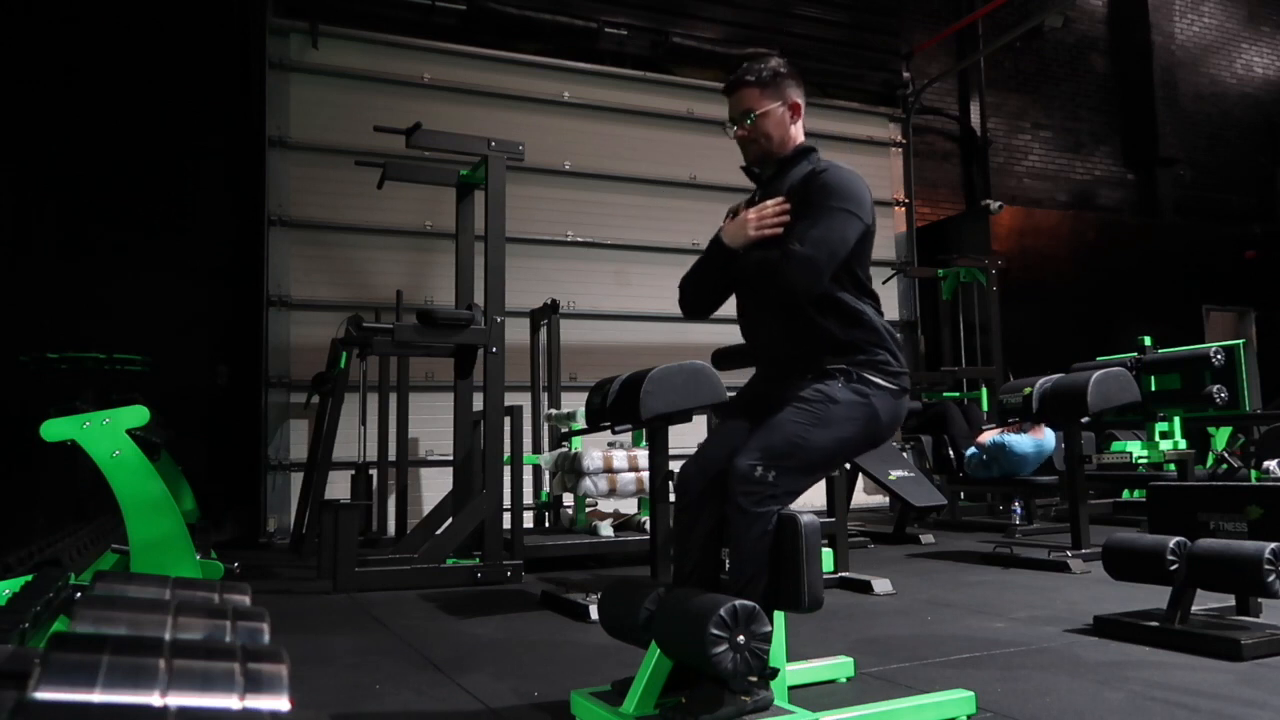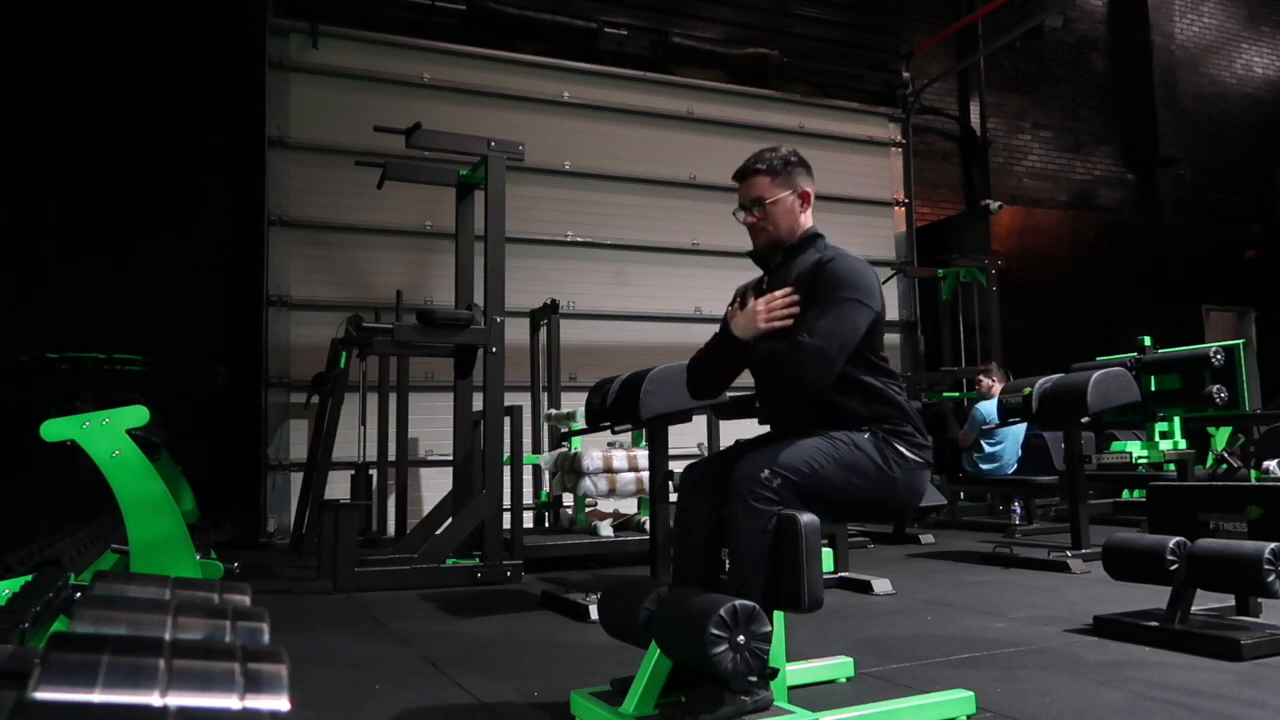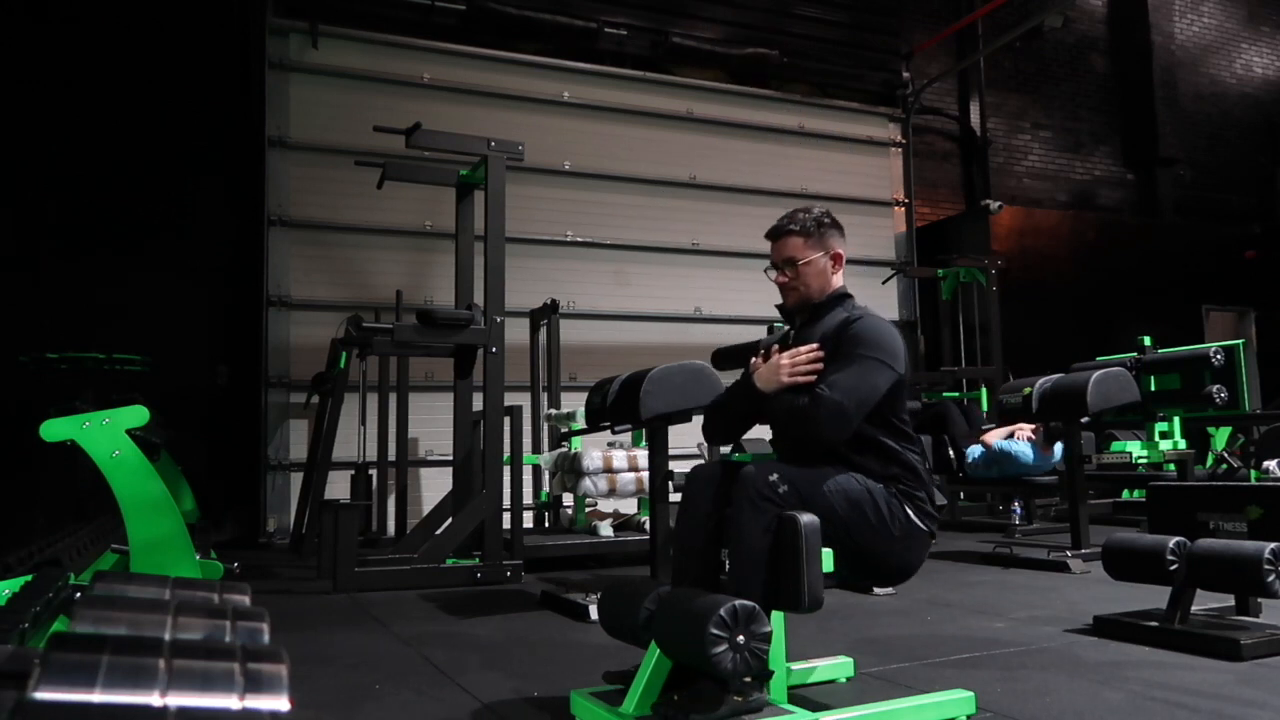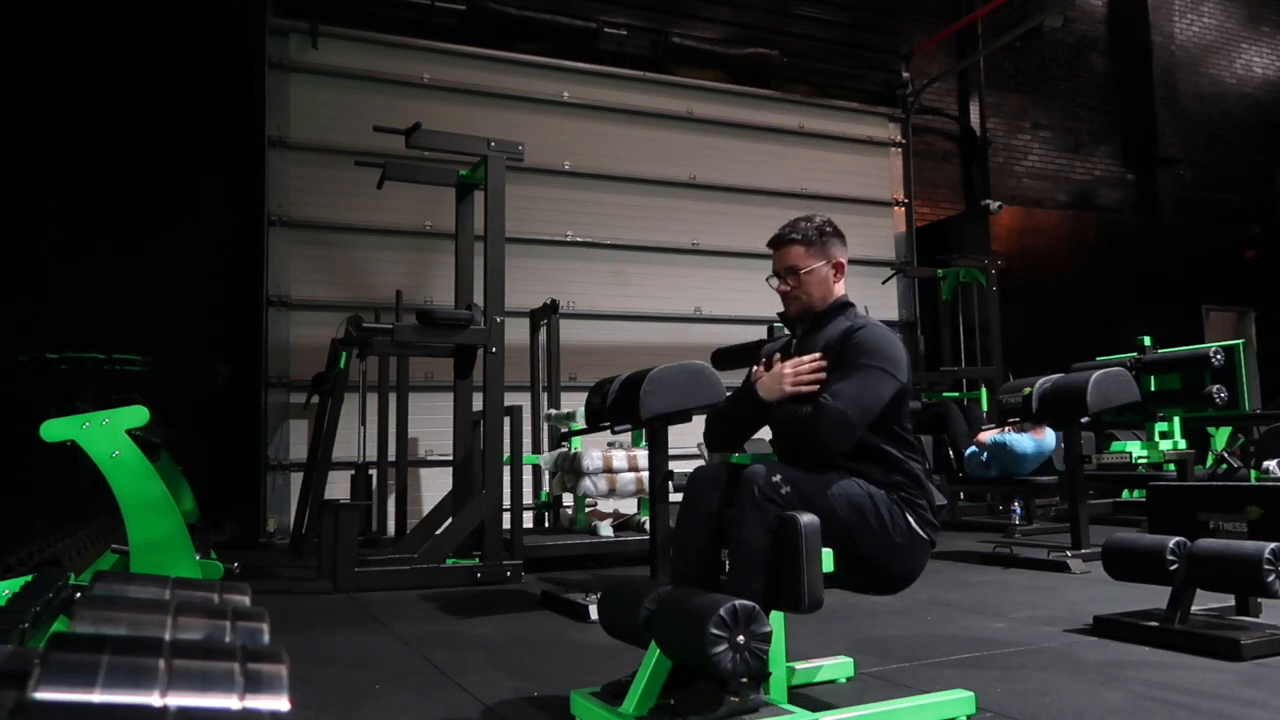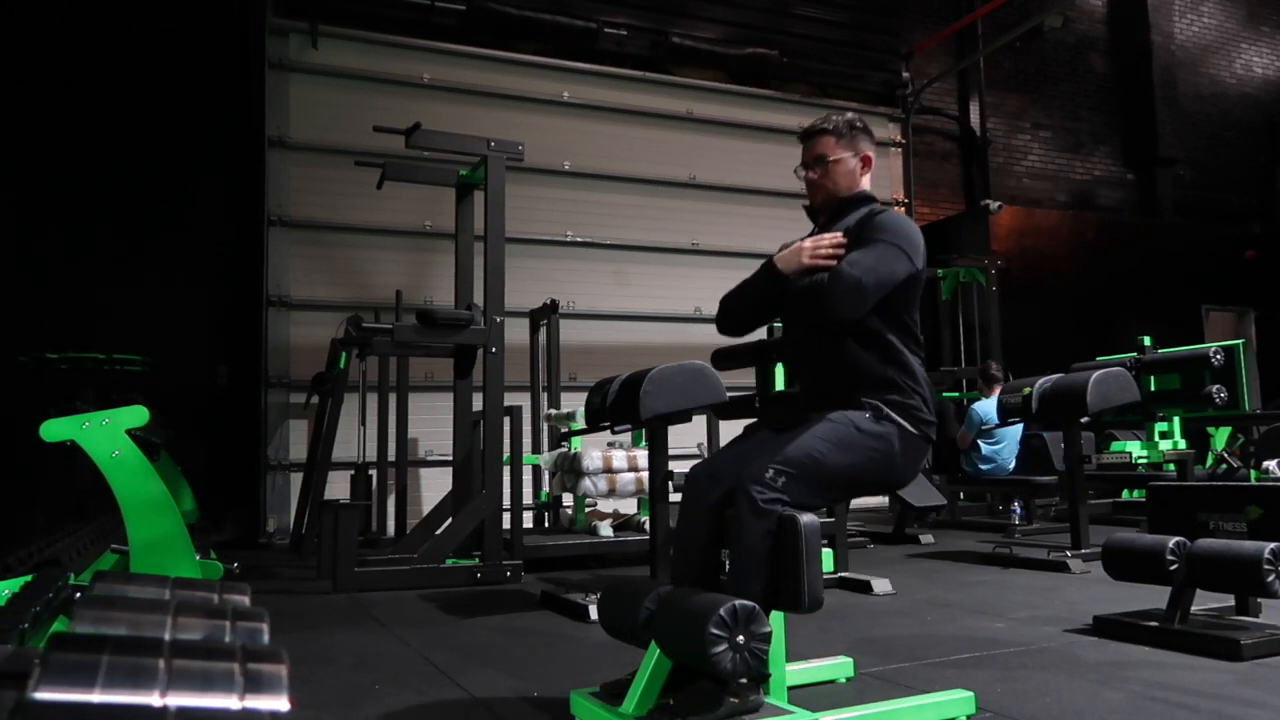
dt=1s
person 1, frame 1
left shoulder: (834, 186)
right shoulder: (750, 204)
left elbow: (798, 273)
right elbow: (693, 300)
left wrist: (741, 255)
right wrist: (728, 244)
left hip: (855, 379)
right hip: (784, 378)
left knee: (753, 479)
right knee: (699, 482)
person 1, frame 2
left shoulder: (843, 274)
right shoulder: (754, 292)
left elbow: (809, 366)
right elbow: (701, 382)
left wrist: (747, 345)
right wrist: (736, 335)
left hip: (885, 451)
right hip: (811, 445)
left knee: (759, 478)
right knee: (701, 482)
person 1, frame 3
left shoulder: (866, 333)
right shoulder: (785, 343)
left elbow: (825, 420)
right elbow: (717, 430)
left wrist: (768, 394)
right wrist: (756, 384)
left hip: (893, 518)
right hip: (819, 501)
left knee: (761, 482)
right knee: (707, 483)
left ankle: (745, 671)
person 1, frame 4
left shoulder: (870, 342)
right shoulder: (784, 352)
left elbow: (830, 430)
right elbow: (718, 437)
left wrist: (772, 403)
right wrist: (760, 394)
left hip: (894, 526)
right hip: (820, 511)
left knee: (764, 483)
right knee: (709, 483)
left ankle: (742, 670)
person 1, frame 5
left shoulder: (888, 229)
right shoulder: (806, 244)
left elbow: (841, 296)
right elbow: (729, 319)
left wrist: (790, 281)
right wrist: (778, 270)
left hip: (884, 422)
right hip: (815, 409)
left knee: (763, 482)
right knee: (707, 481)
